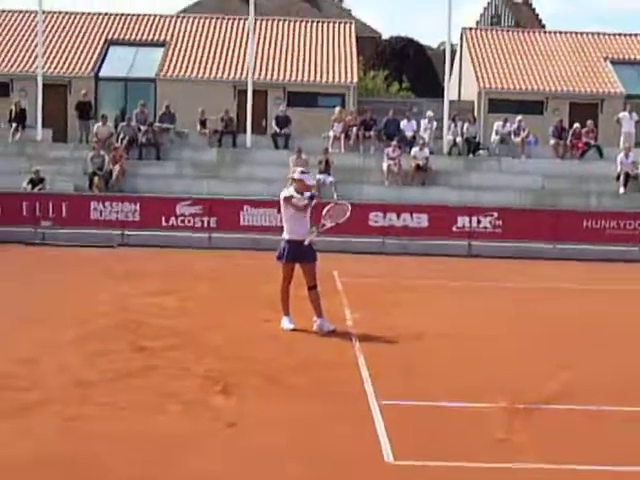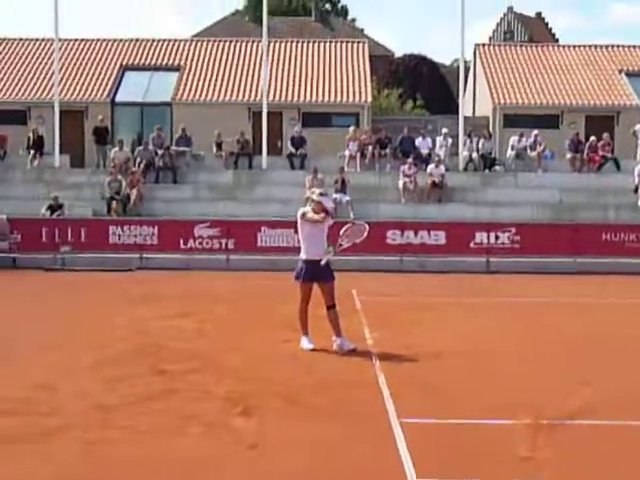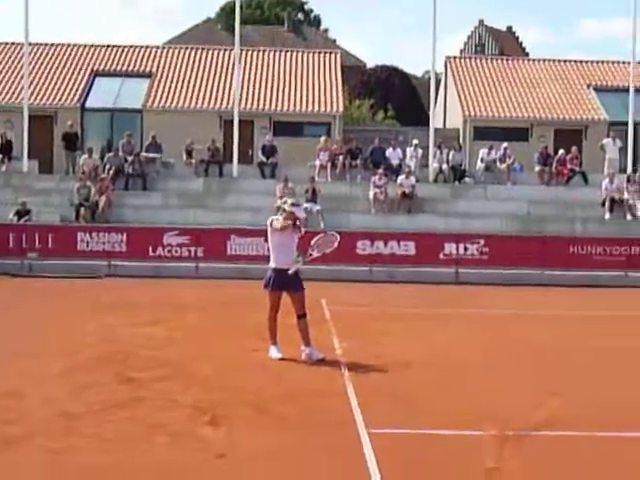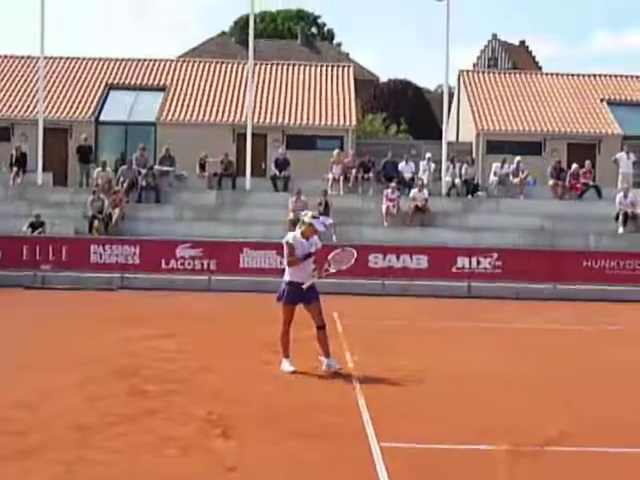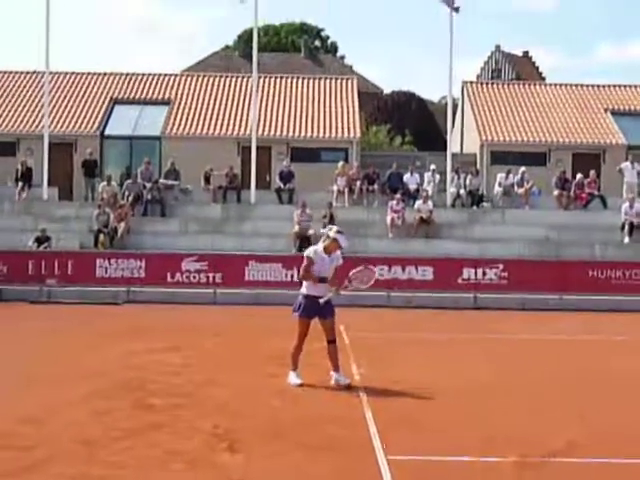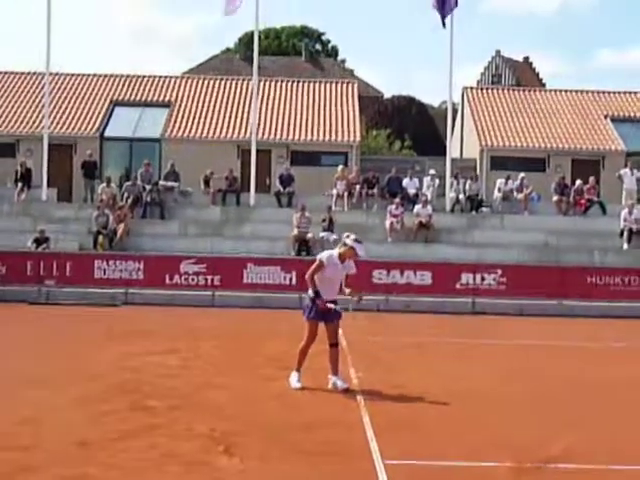
dt=0.3s
person 1, frame 1
left shoulder: (307, 197)
right shoulder: (287, 194)
right elbow: (302, 207)
right wrist: (310, 197)
left hip: (305, 243)
right hip: (291, 243)
left knee: (312, 283)
right knee: (286, 282)
left ankle: (319, 319)
right ankle: (286, 318)
person 1, frame 2
left shoulder: (326, 218)
right shoulder: (303, 213)
right elbow: (319, 219)
right wrist: (326, 213)
left hip: (323, 263)
right hip: (307, 263)
left knee: (331, 302)
right knee: (304, 302)
left ankle: (338, 339)
right ankle: (305, 337)
person 1, frame 3
left shoulder: (296, 227)
right shoulder: (274, 221)
right elbow: (281, 226)
right wrist: (293, 224)
left hip: (292, 272)
right hip: (277, 272)
left knee: (301, 311)
right knee: (273, 311)
left ankle: (307, 349)
right ankle: (274, 346)
person 1, frame 4
left shoulder: (314, 241)
right shoulder: (291, 238)
right elbow: (290, 262)
left wrist: (317, 269)
right wrist: (309, 255)
left hip: (308, 286)
right hip: (291, 286)
left knee: (320, 322)
right knee: (286, 324)
left ankle: (327, 359)
right ankle: (285, 360)
person 1, frame 5
left shoulder: (336, 257)
right shoulder: (313, 252)
right elbow: (303, 275)
left wrist: (335, 285)
right wrist: (324, 280)
left hip: (324, 300)
right hip: (308, 299)
left knee: (331, 337)
right knee: (301, 337)
left ankle: (336, 374)
right ankle: (293, 372)
person 1, frame 6
left shoulder: (349, 265)
right shoulder: (326, 257)
left elbow: (341, 285)
right elbow: (309, 276)
left wrist: (349, 292)
right wrist: (317, 296)
left hip: (331, 303)
right hip: (316, 301)
left knee: (334, 341)
right knee: (310, 338)
left ankle: (334, 378)
right ankle: (296, 373)
